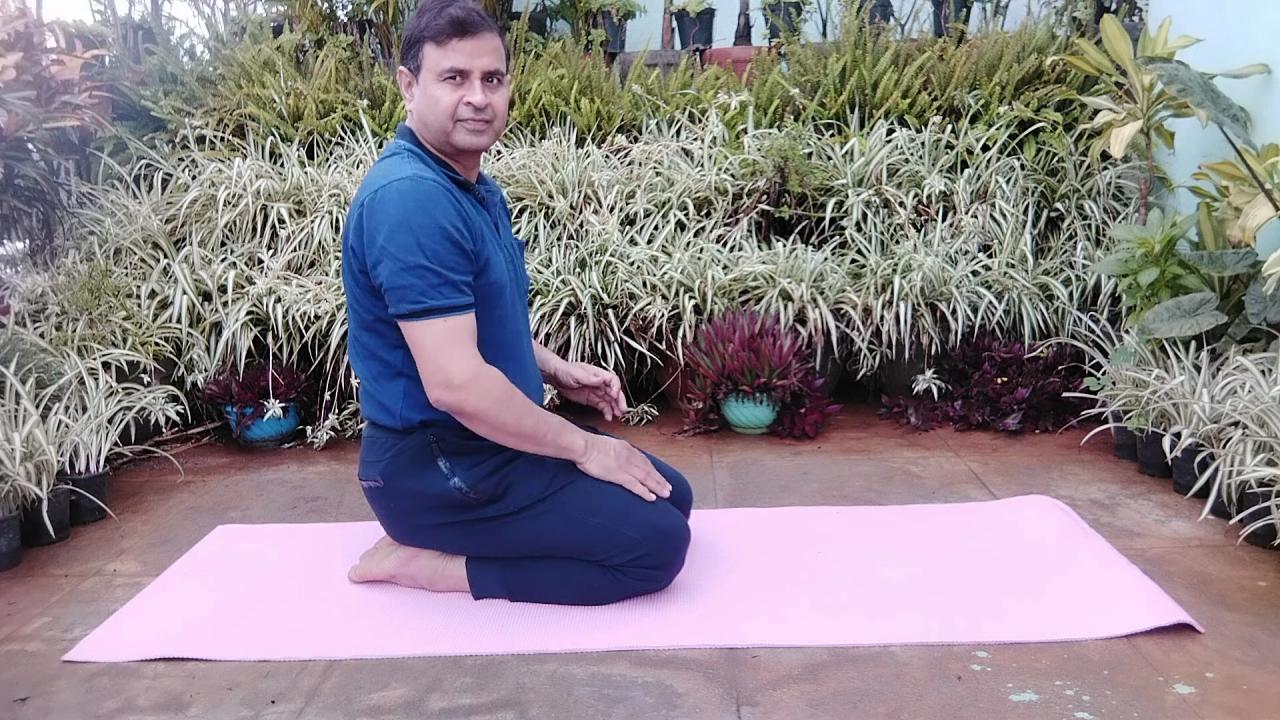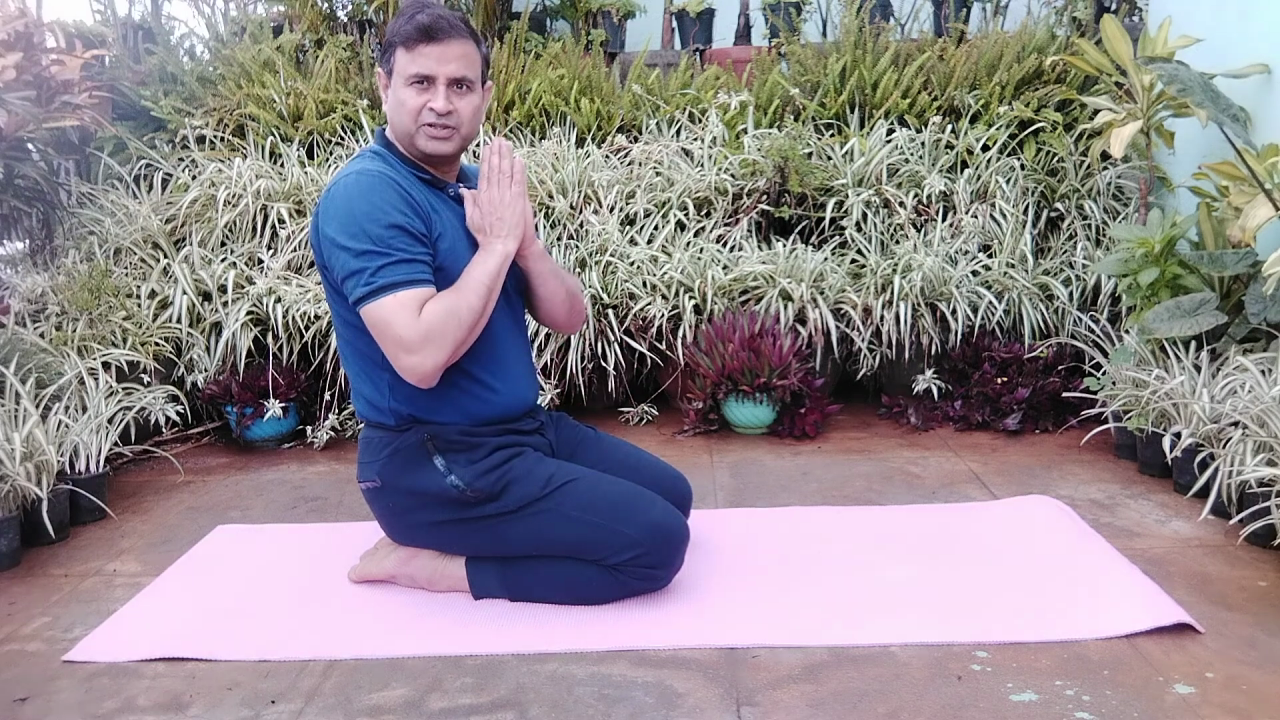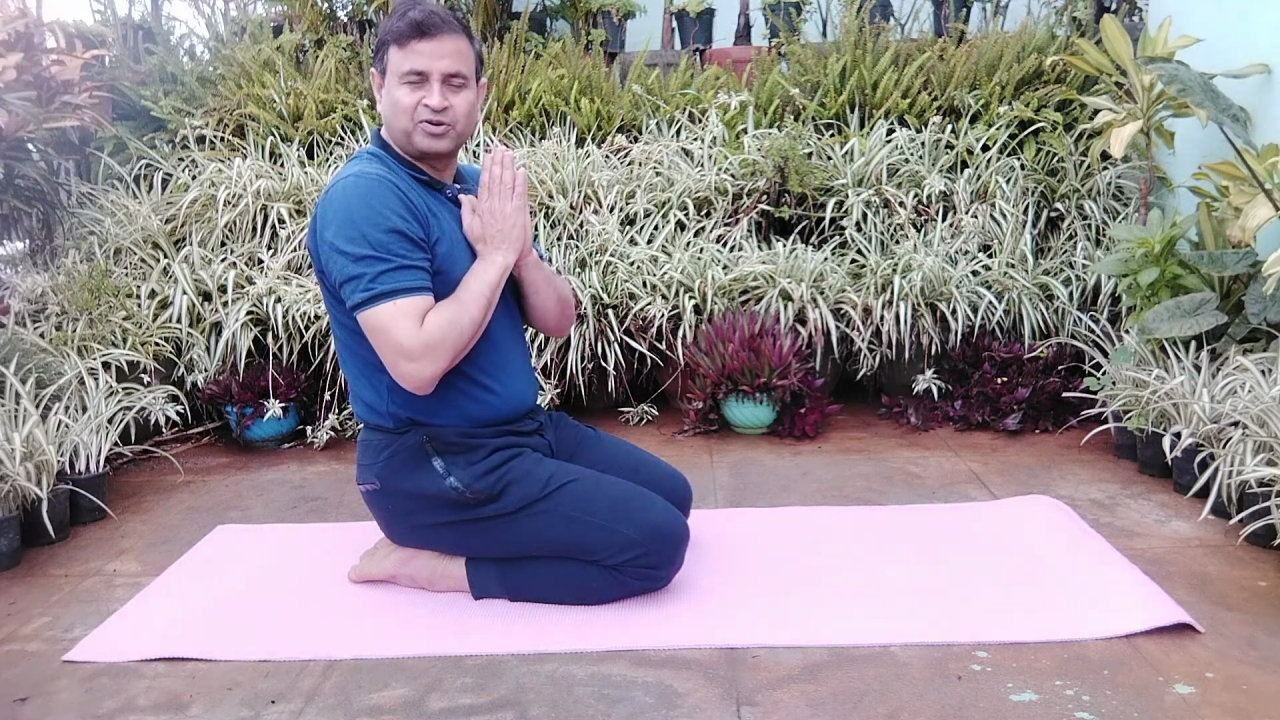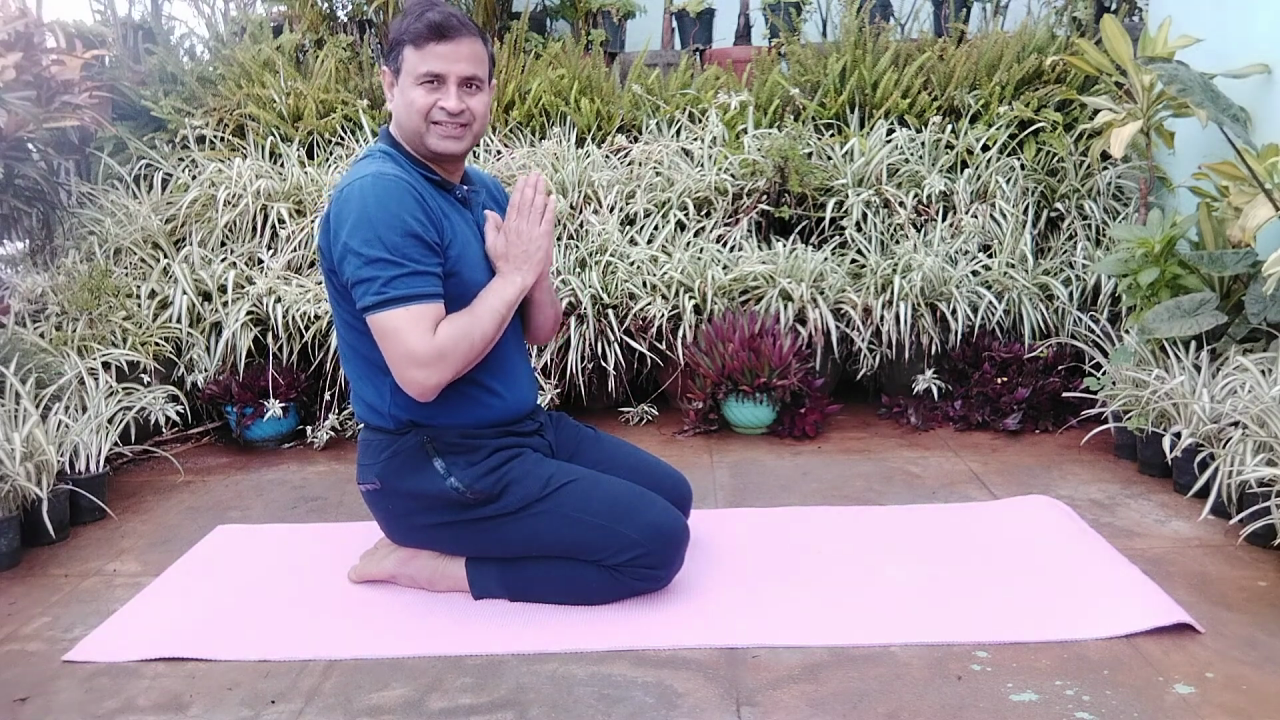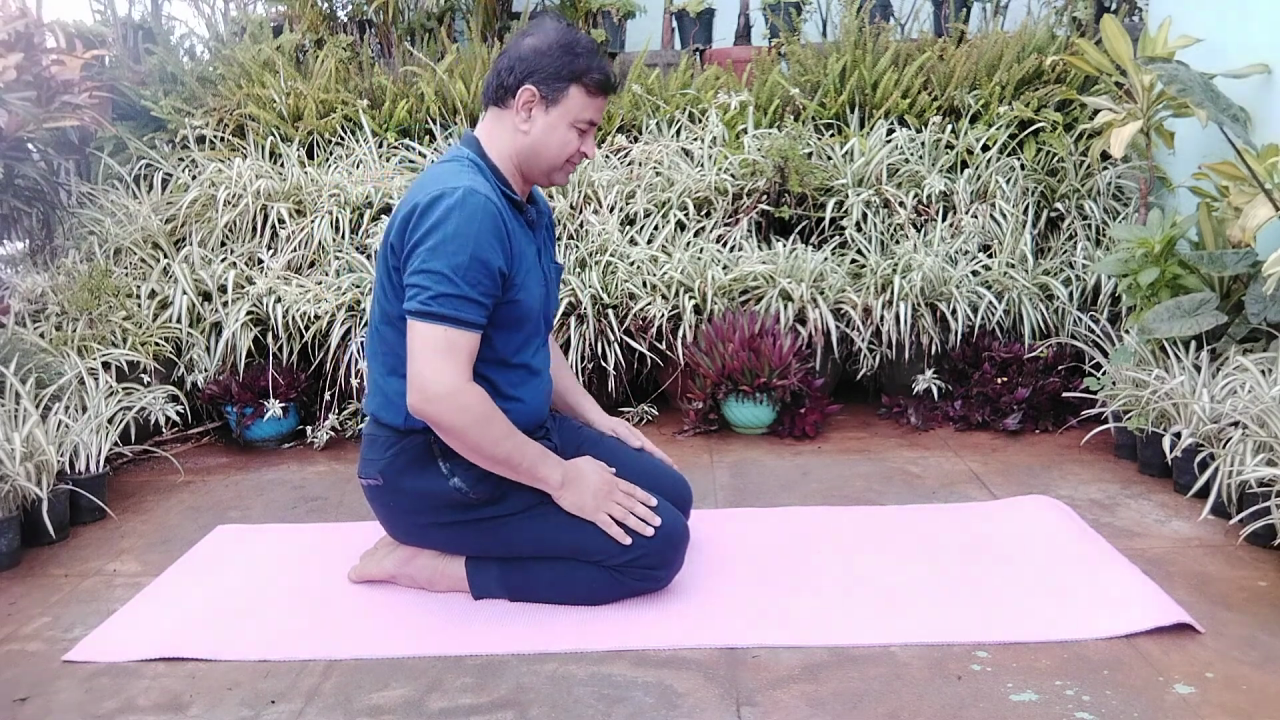
dt=1s
person 1, frame 1
left shoulder: (479, 190)
right shoulder: (409, 197)
right elbow: (456, 386)
left wrist: (557, 370)
right wrist: (584, 448)
left hip: (496, 437)
right hip: (436, 465)
left knee: (670, 499)
right knee: (657, 542)
left ankle: (437, 544)
right ankle: (428, 561)
person 1, frame 2
left shoulder: (481, 188)
right shoulder: (366, 196)
left elbow: (569, 318)
right elbow: (422, 357)
left wrist: (525, 240)
right wrist: (497, 243)
right hip: (431, 462)
left knee: (670, 495)
right knee: (656, 541)
left ankle: (440, 546)
right ankle: (426, 562)
person 1, frame 3
left shoulder: (478, 189)
right shoulder: (364, 199)
left elbow: (559, 320)
right elbow: (417, 364)
left wrist: (521, 251)
right wrist: (496, 253)
right hip: (431, 466)
left knee: (671, 495)
right knee: (656, 540)
left ankle: (449, 543)
right ankle: (428, 561)
person 1, frame 4
left shoulder: (486, 191)
right shoulder: (377, 197)
left elbow: (543, 330)
right elbow: (423, 370)
left wrist: (534, 269)
right wrist: (514, 273)
right hip: (433, 465)
left knee: (670, 494)
right knee: (656, 540)
left ankle: (441, 544)
right ankle: (426, 561)
person 1, frame 5
left shoulder: (527, 203)
right shoulder: (464, 206)
right elbow: (436, 393)
left wrist: (595, 418)
right wrist: (559, 478)
right hip: (435, 466)
left knee: (669, 497)
right knee: (654, 544)
left ankle: (453, 541)
right ankle: (427, 560)
